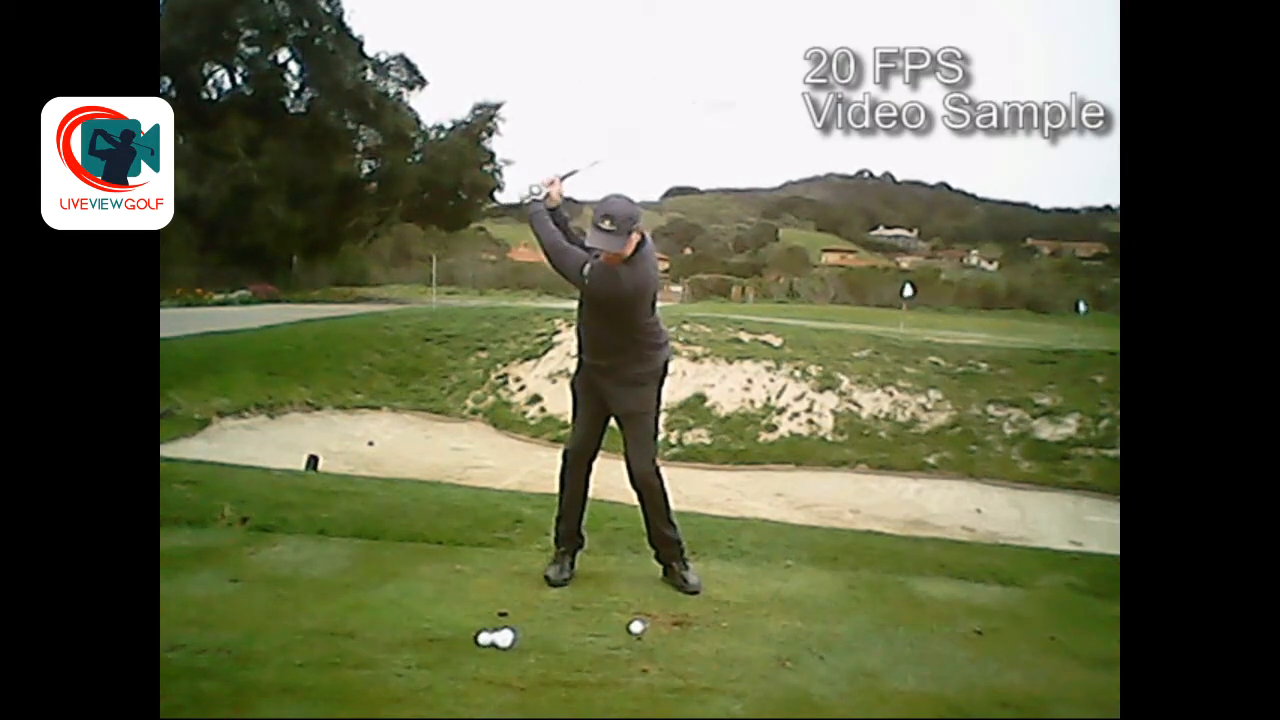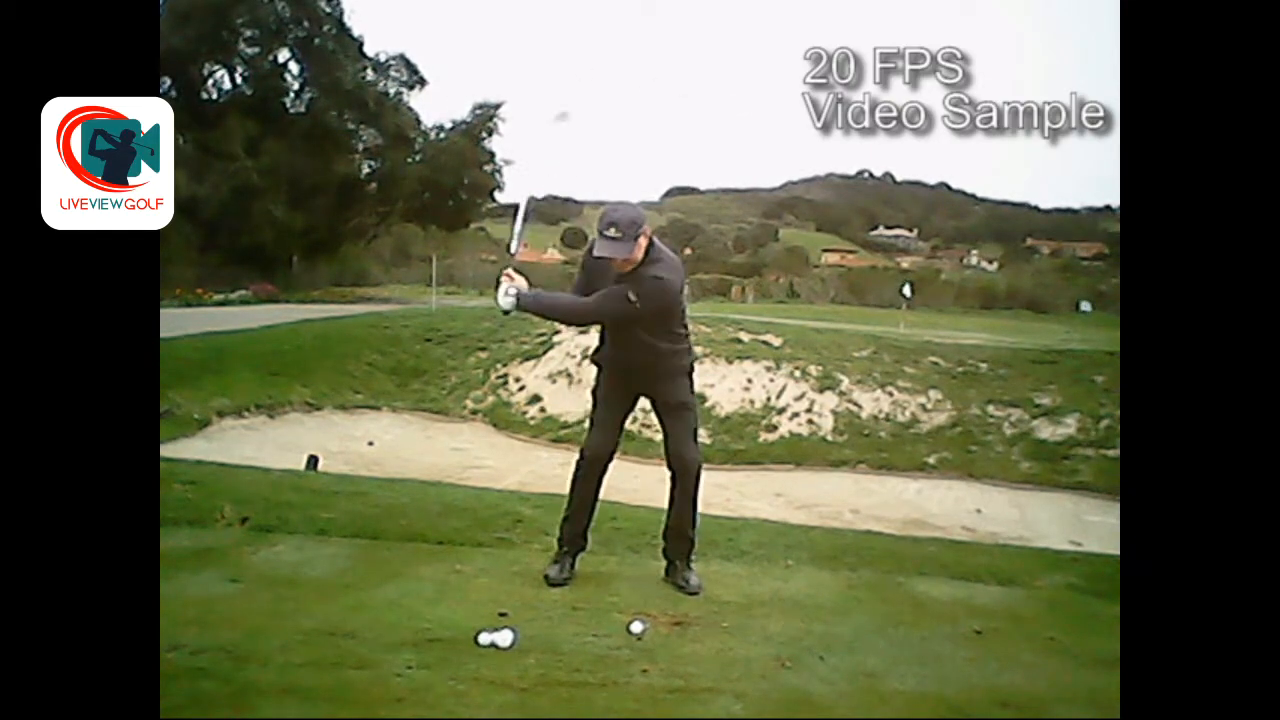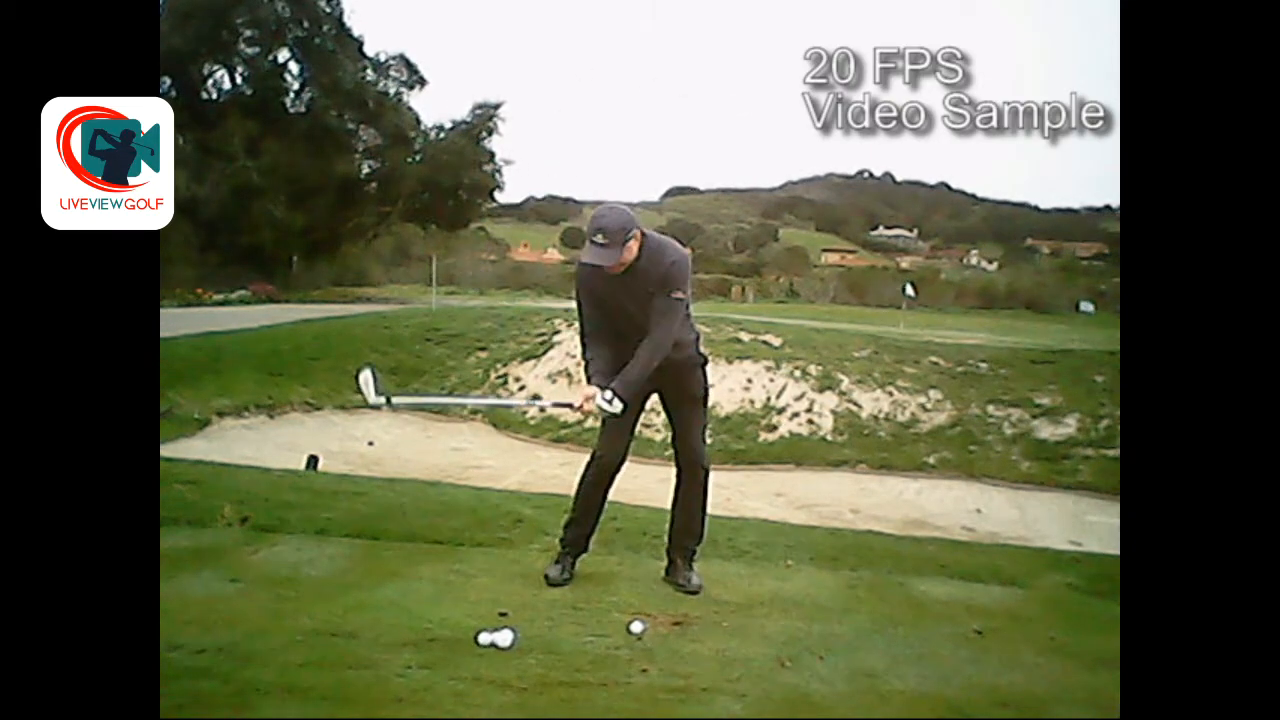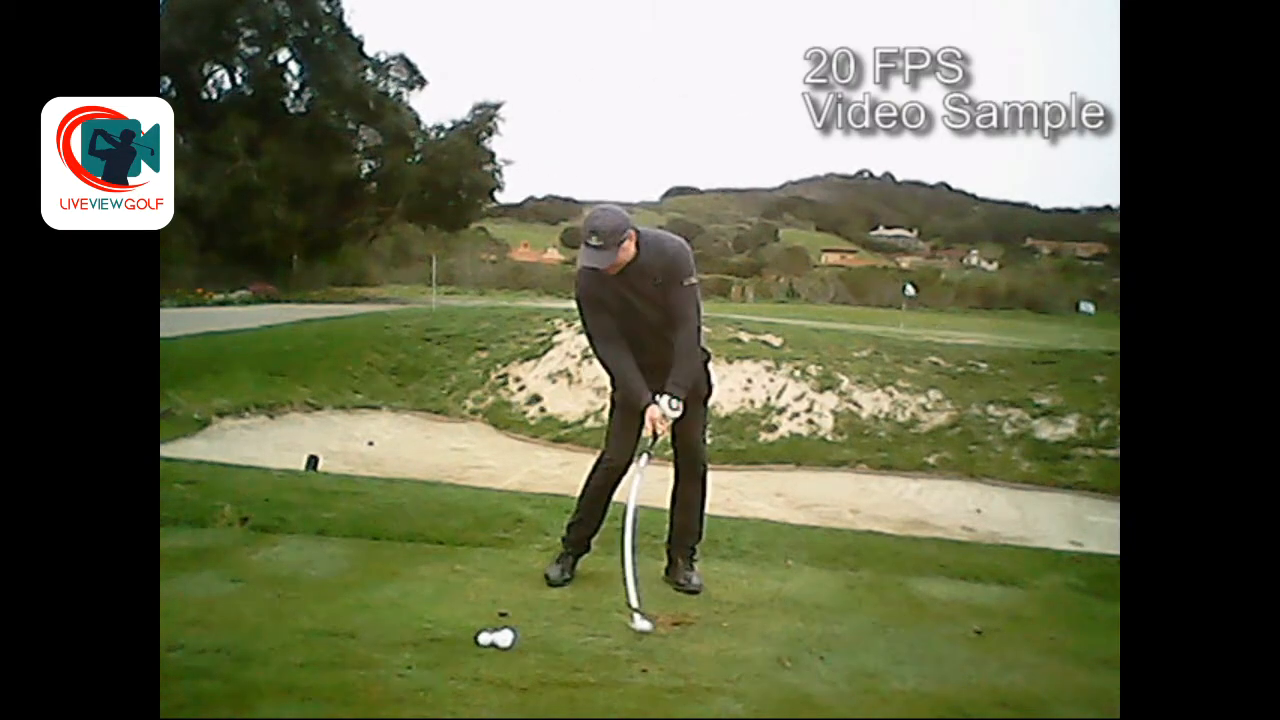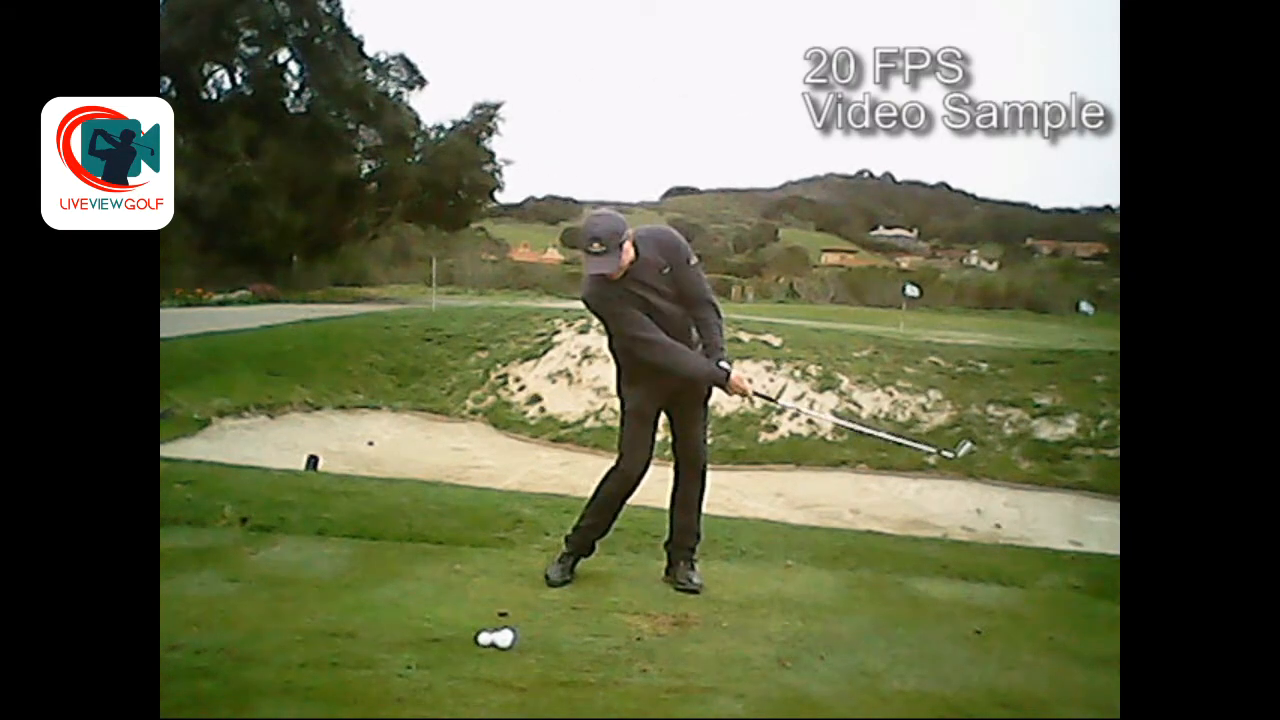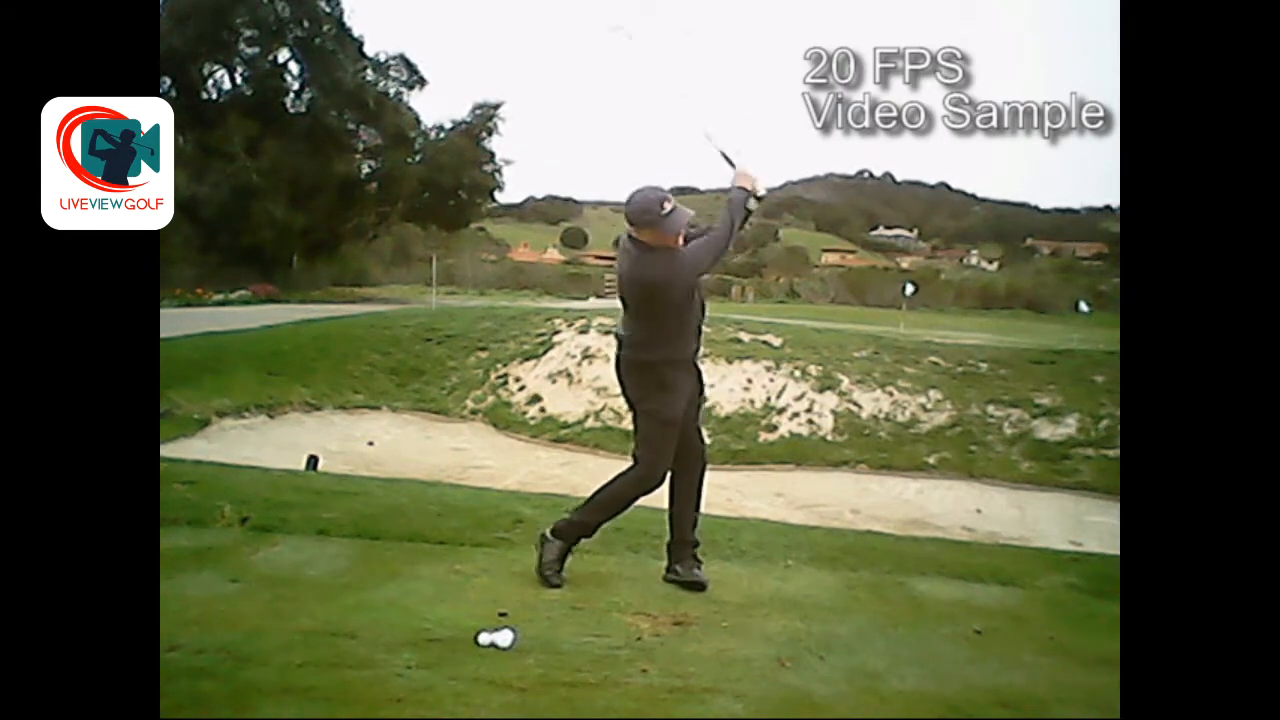
dt=0.5s
person 1, frame 1
left shoulder: (623, 280)
right shoulder: (616, 239)
left elbow: (562, 256)
right elbow: (578, 252)
left wrist: (536, 209)
right wrist: (553, 208)
left hip: (636, 376)
right hip: (594, 367)
left knee: (642, 468)
right knee: (577, 455)
left ankle: (673, 559)
right ankle: (566, 549)
person 1, frame 2
left shoulder: (662, 277)
right shoulder: (600, 252)
left elbow: (590, 311)
right elbow: (579, 303)
left wrist: (525, 298)
right wrist: (529, 292)
left hip: (668, 371)
right hip: (617, 368)
left knee: (686, 463)
right knee: (594, 455)
left ankle: (679, 559)
right ankle: (568, 549)
person 1, frame 3
left shoulder: (672, 261)
right shoulder: (590, 269)
left elbow: (660, 337)
right elbow: (596, 333)
left wrist: (619, 390)
right wrist: (597, 381)
left hip: (679, 363)
right hip: (624, 366)
left knee: (693, 461)
right knee: (606, 457)
left ankle: (681, 559)
right ankle: (570, 550)
person 1, frame 4
left shoulder: (671, 253)
right shoulder: (589, 278)
left elbow: (687, 327)
right elbow: (609, 345)
left wrist: (674, 394)
right wrist: (644, 401)
left hip: (684, 365)
right hip: (633, 369)
left knee: (692, 459)
right knee: (615, 459)
left ankle: (681, 558)
right ankle: (572, 548)
person 1, frame 5
left shoulder: (666, 242)
right shoulder: (598, 291)
left elbow: (702, 304)
right elbow: (654, 346)
left wrist: (719, 361)
right wrist: (718, 377)
left hip: (691, 365)
right hip: (641, 375)
left knee: (693, 461)
right knee: (631, 466)
left ankle: (681, 558)
right ankle: (575, 549)
person 1, frame 6
left shoulder: (648, 235)
right shoulder: (656, 271)
left elbow: (708, 239)
right elbow: (716, 240)
left wrist: (741, 199)
right wrist: (741, 195)
left hip: (677, 365)
right hip: (654, 375)
left knee: (692, 458)
right knee: (651, 468)
left ankle: (682, 557)
right ankle: (563, 536)
